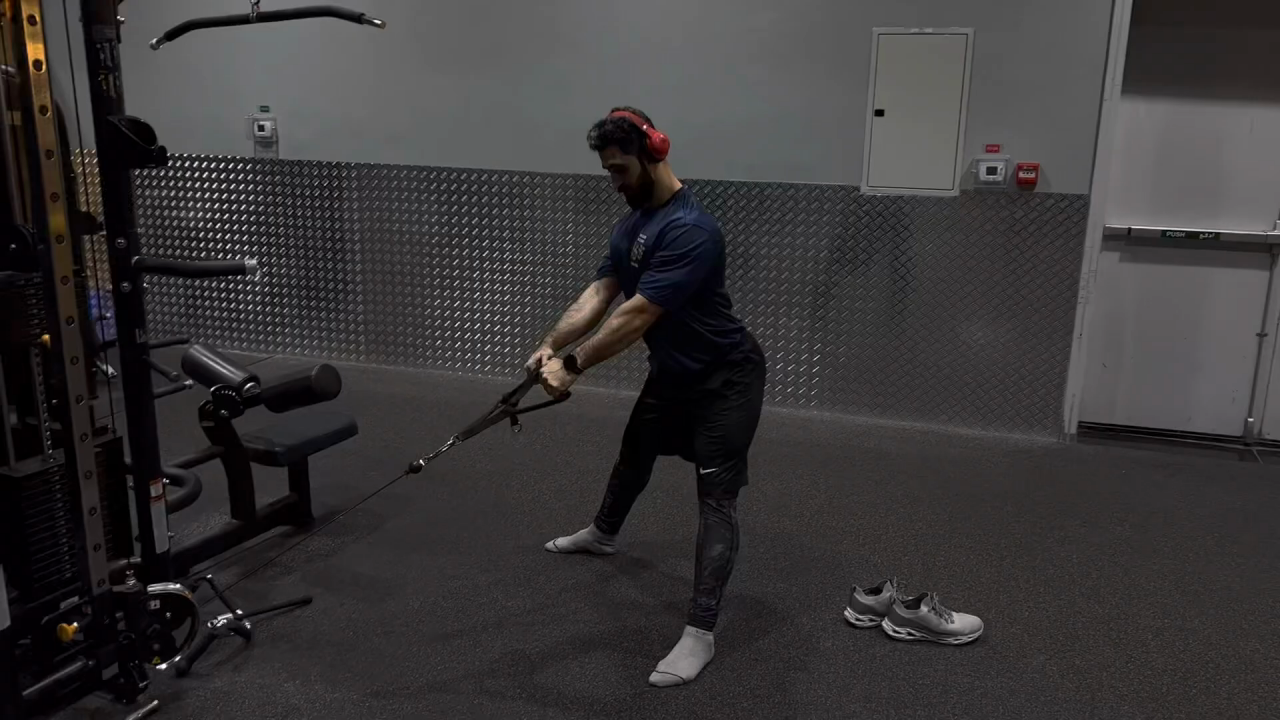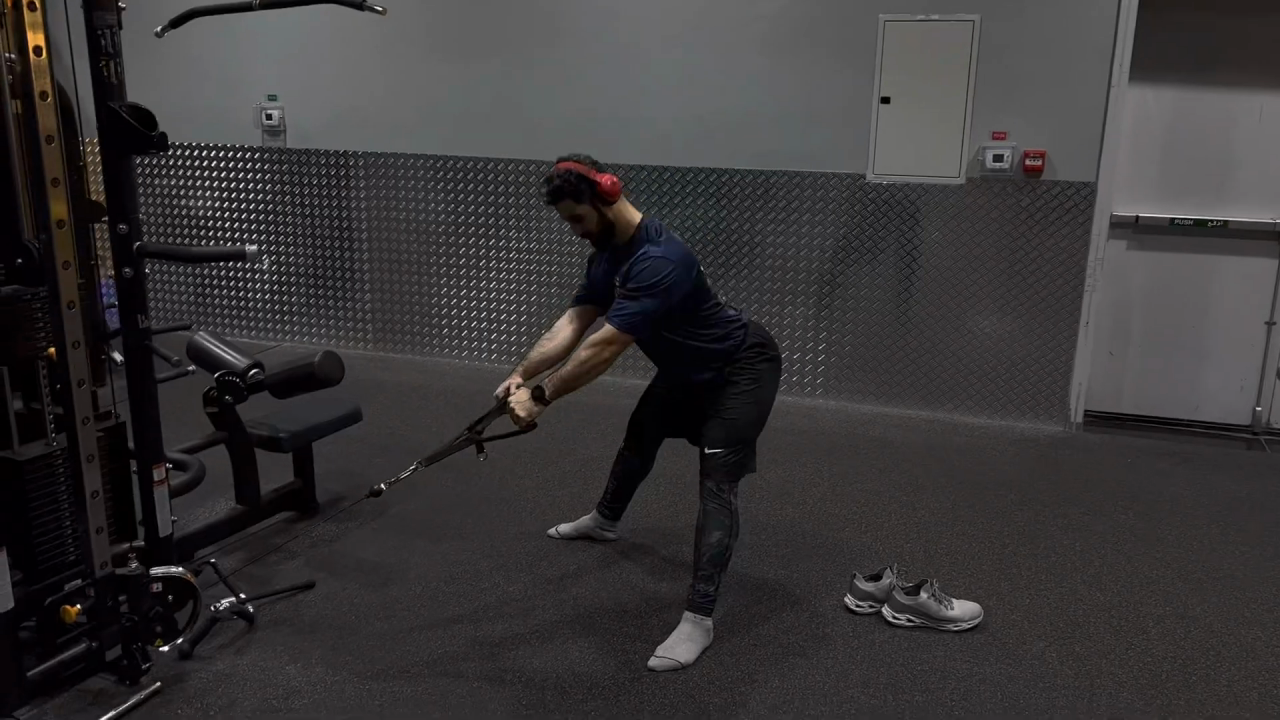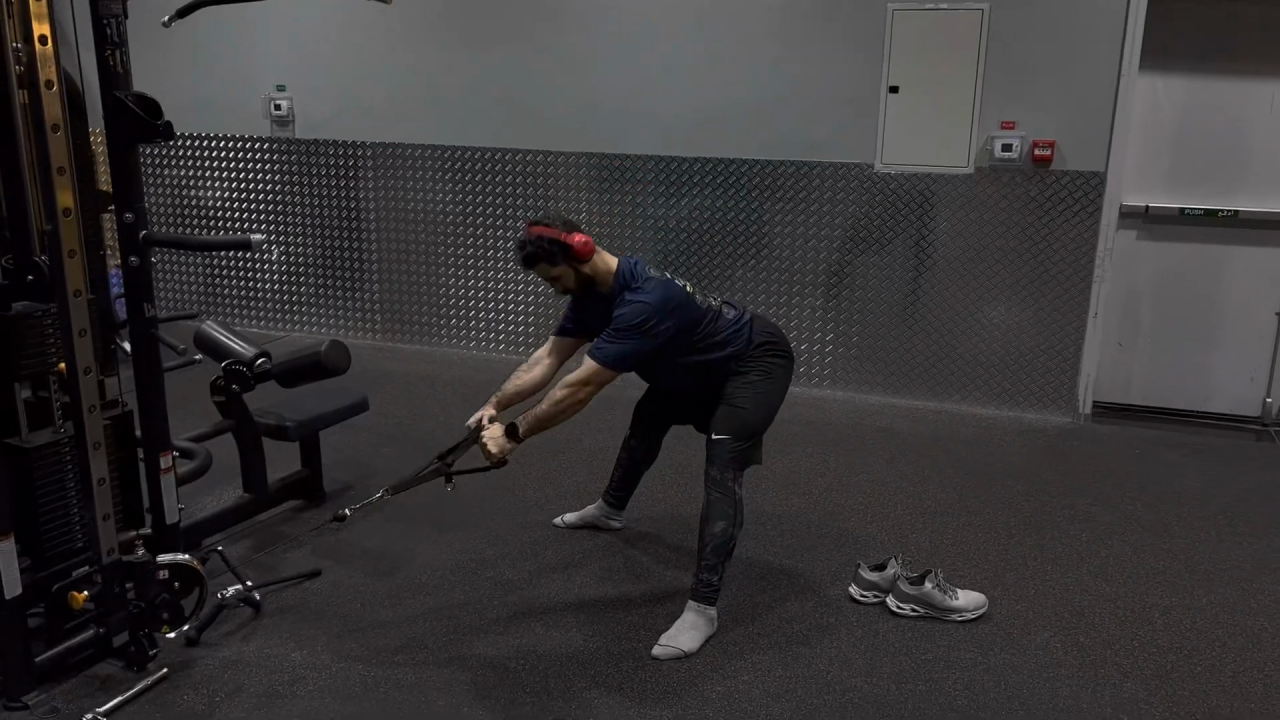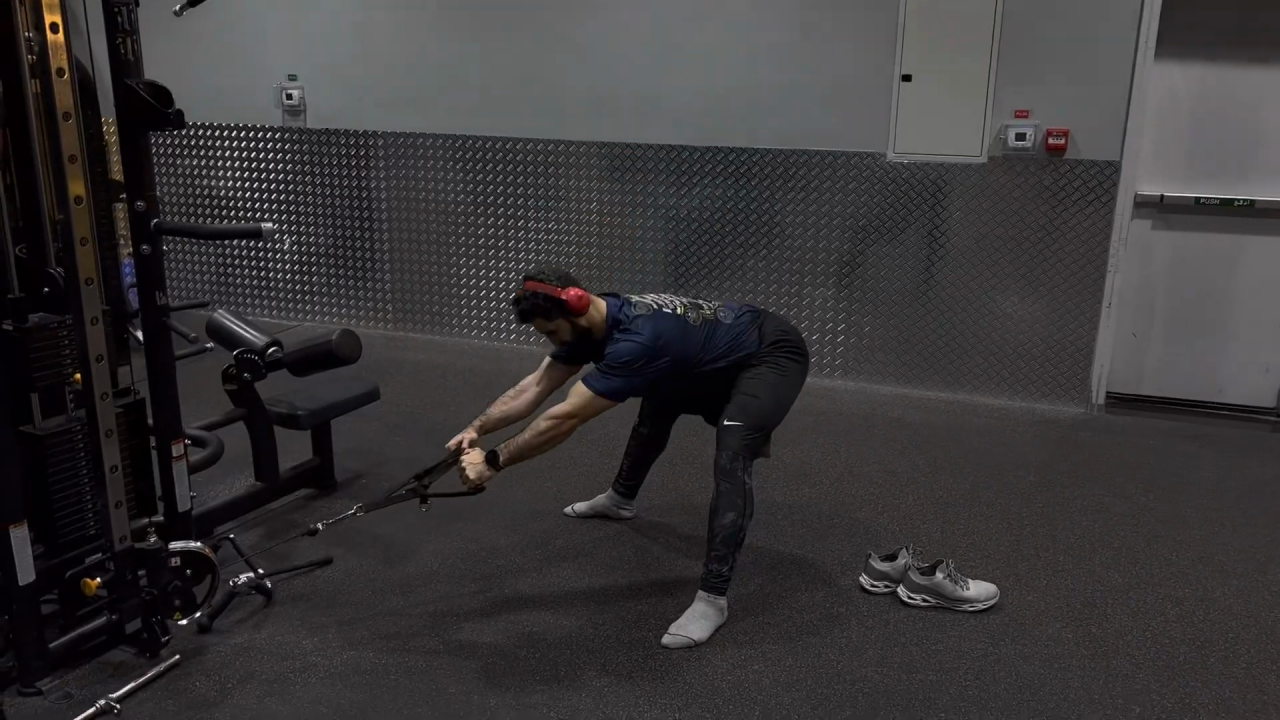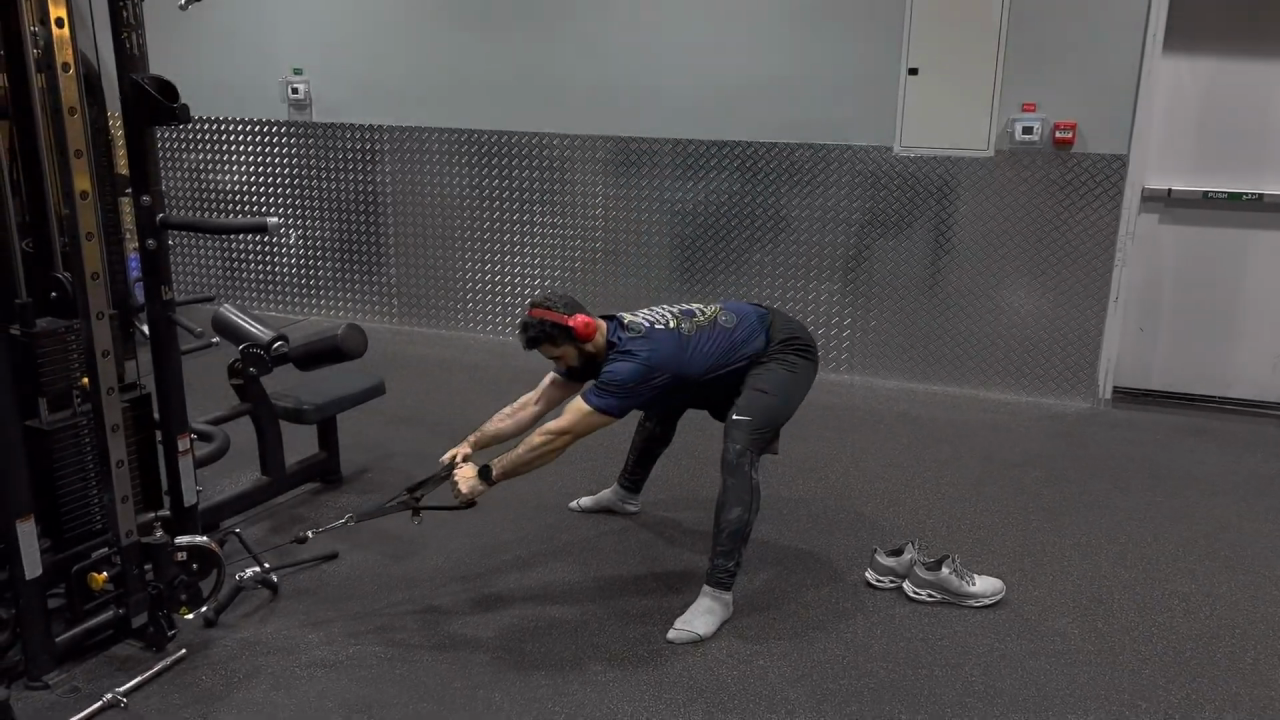
dt=0.4s
person 1, frame 1
left shoulder: (689, 230)
right shoulder: (633, 224)
left elbow: (636, 318)
right elbow: (598, 296)
left wrist: (573, 365)
right wrist: (550, 345)
left hip: (724, 380)
right hip: (673, 373)
left knee: (714, 496)
right knee: (634, 456)
left ankle: (700, 633)
right ankle: (603, 534)
person 1, frame 2
left shoulder: (659, 260)
right shoulder: (608, 257)
left elbow: (605, 347)
right elbow: (571, 325)
left wrist: (541, 396)
right wrist: (521, 373)
left hip: (744, 369)
right hip: (688, 369)
left knee: (716, 483)
right knee: (640, 435)
left ankle: (698, 620)
right ankle: (605, 520)
person 1, frame 3
left shoulder: (645, 300)
right shoulder: (592, 292)
left elbow: (581, 387)
right elbow: (548, 357)
left wrist: (514, 433)
right wrist: (495, 405)
left hip: (758, 362)
right hip: (697, 364)
left knee: (721, 472)
right knee: (646, 421)
left ankle: (703, 609)
right ankle: (611, 509)
person 1, frame 4
left shoulder: (637, 339)
right shoulder: (591, 323)
left elbow: (566, 419)
right elbow: (536, 386)
left wrist: (494, 461)
right wrist: (477, 428)
left hip: (773, 355)
right hip: (724, 355)
left knee: (731, 458)
right knee: (656, 407)
left ankle: (712, 599)
right ankle: (622, 498)
person 1, frame 5
left shoulder: (635, 360)
right shoulder: (601, 339)
left elbow: (559, 435)
right elbow: (534, 403)
left wrist: (486, 476)
right wrist: (471, 442)
left hip: (782, 351)
right hip: (742, 344)
left knee: (738, 453)
right knee: (658, 401)
left ankle: (718, 594)
right ankle: (626, 494)
